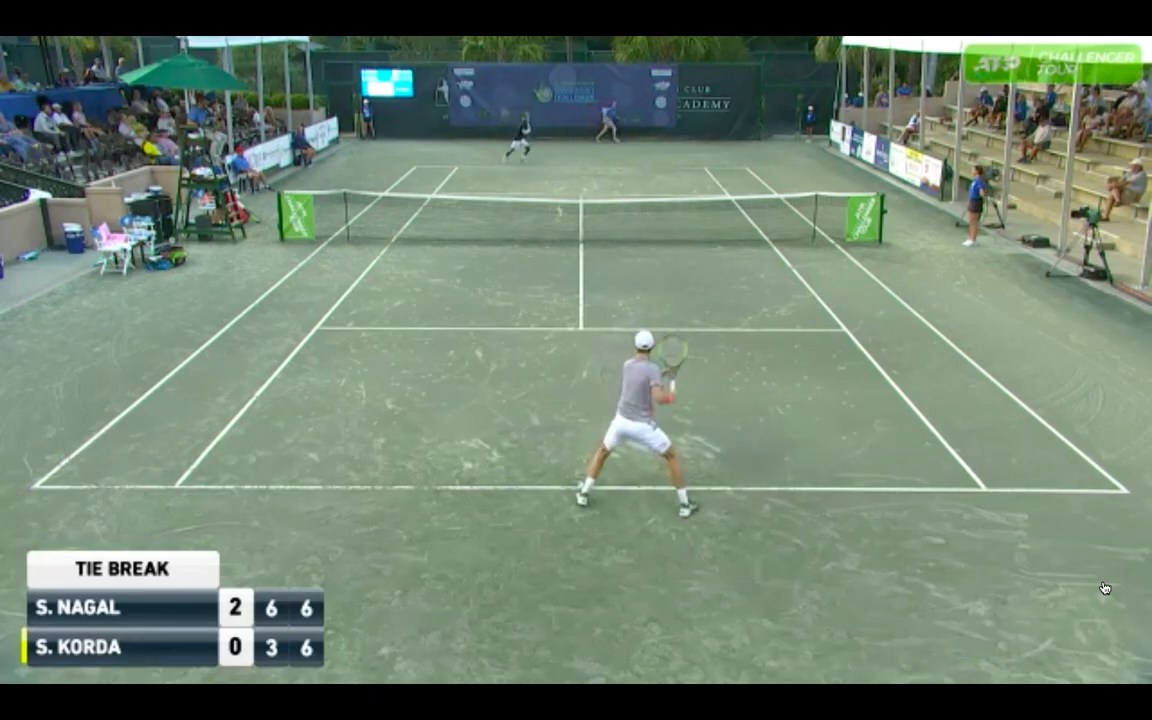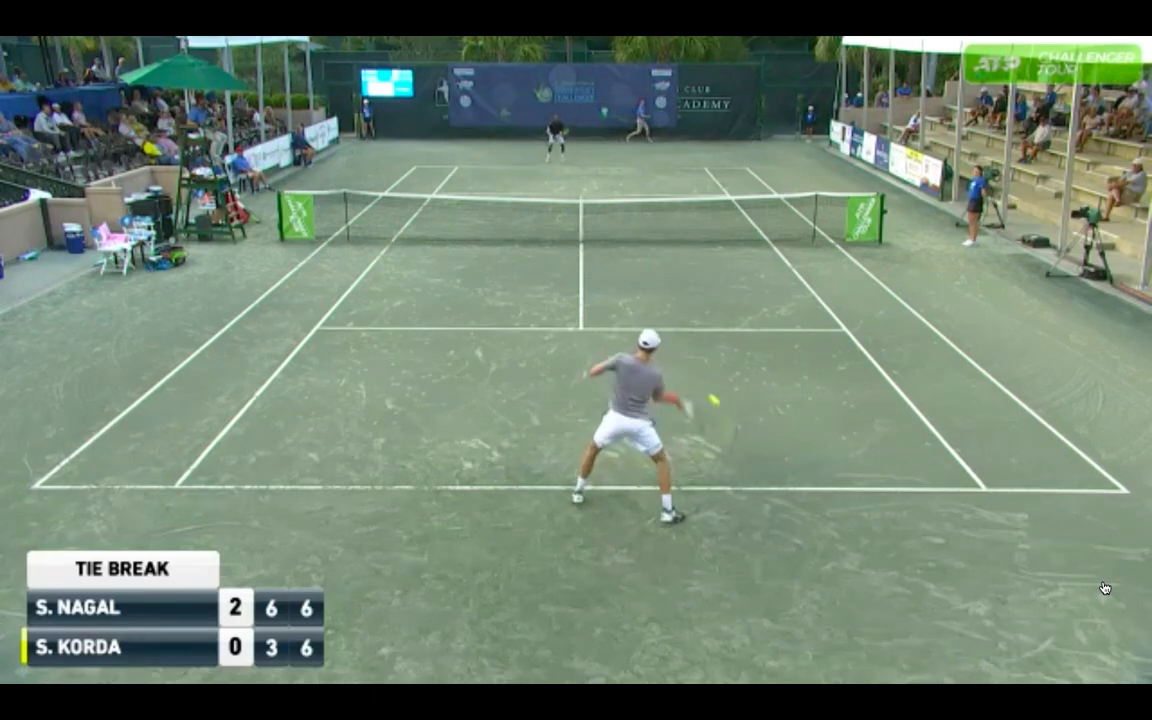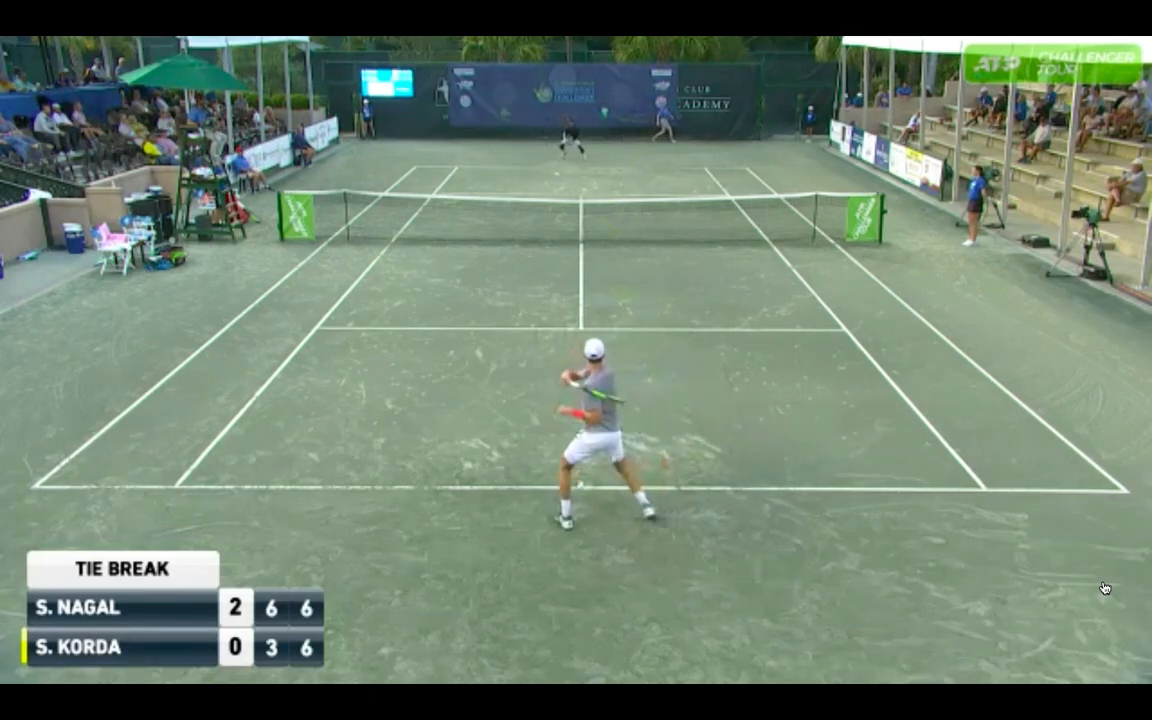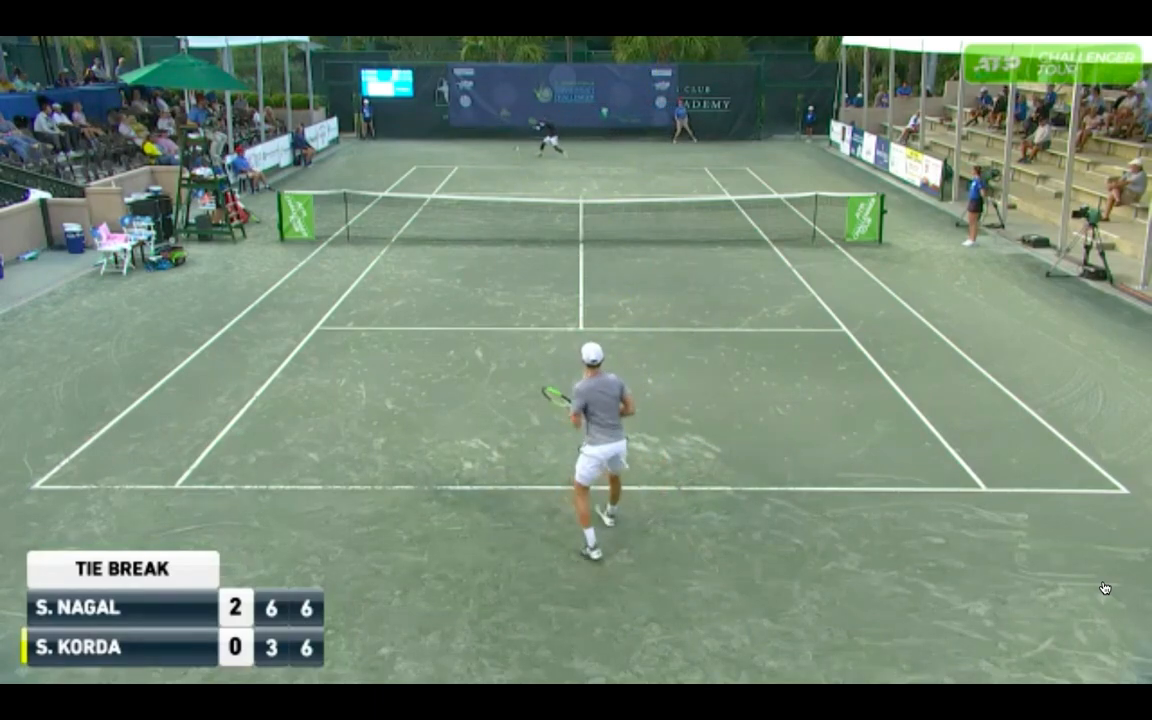
dt=0.5s
person 1, frame 1
left shoulder: (628, 365)
right shoulder: (652, 368)
right elbow: (658, 399)
right wrist: (669, 398)
left hip: (621, 421)
right hip: (642, 426)
left knee: (603, 451)
right knee: (672, 456)
left ankle: (584, 494)
right ankle: (684, 503)
person 1, frame 2
left shoulder: (622, 360)
right shoulder: (655, 374)
left elbow: (591, 373)
right elbow: (658, 398)
left wrist: (609, 365)
right wrist: (678, 401)
left hip: (615, 418)
right hip: (639, 424)
left knee: (593, 449)
right knee: (662, 460)
left ankle: (579, 491)
right ankle: (668, 511)
person 1, frame 3
left shoulder: (591, 384)
right shoulder: (607, 371)
left elbow: (595, 418)
right elbow: (578, 375)
left wrist: (570, 411)
right wrist: (568, 374)
left hip: (593, 436)
right hip: (613, 433)
left knee: (564, 467)
right knee: (622, 466)
left ankle: (566, 517)
right ankle: (646, 505)
person 1, frame 4
left shoulder: (581, 388)
right shoulder: (615, 381)
left elbow: (576, 422)
right elbow: (630, 410)
left wrist: (574, 415)
left hip: (597, 448)
right hip: (619, 444)
left knee: (580, 492)
right knee: (614, 477)
left ankle: (593, 547)
right ankle: (611, 515)
